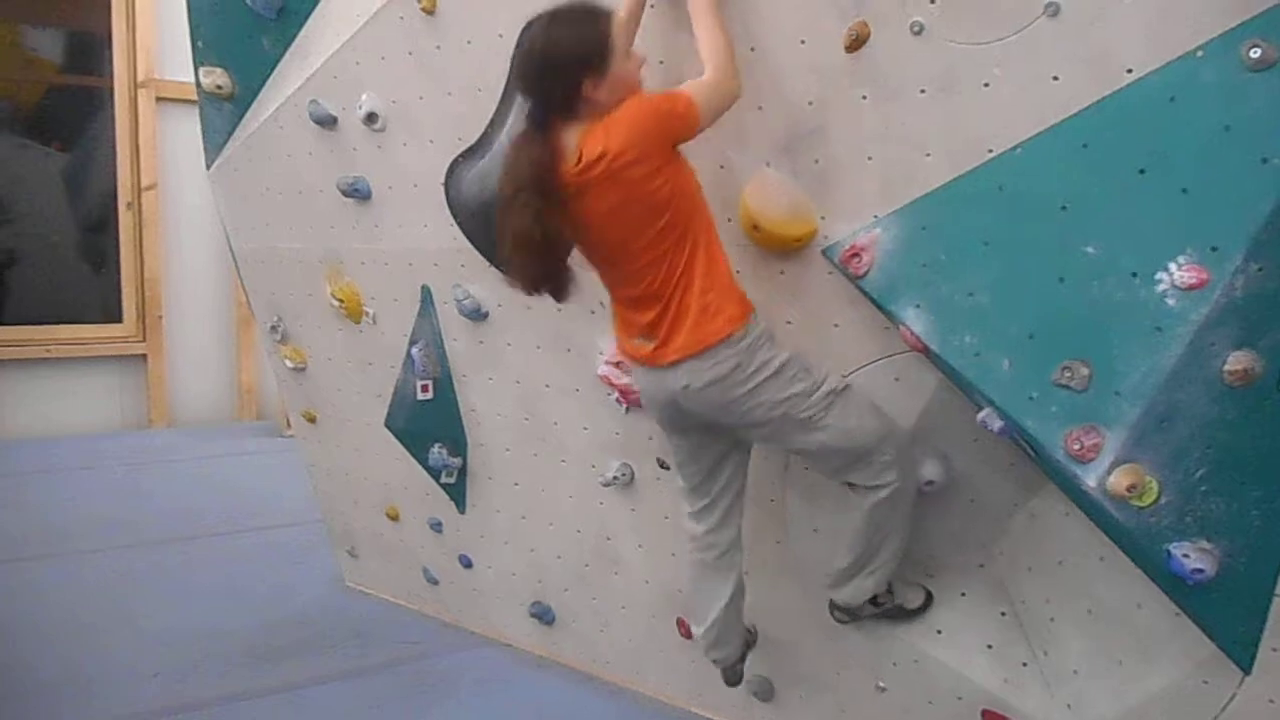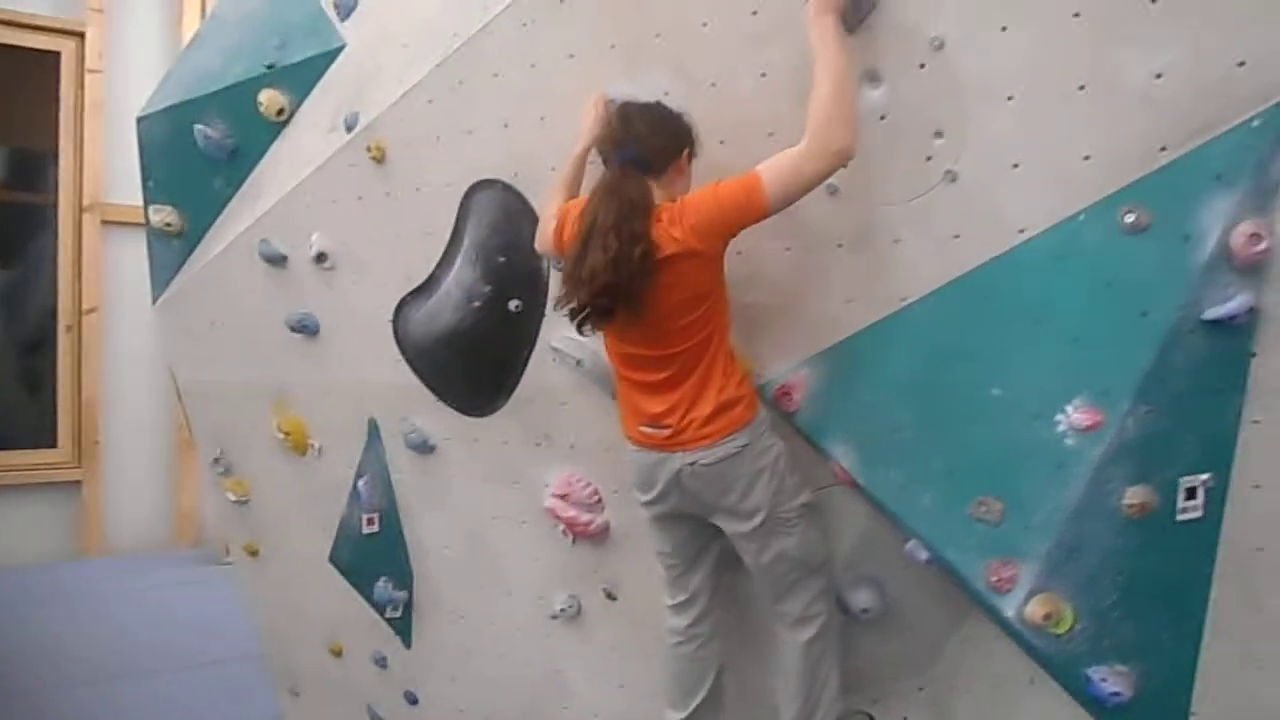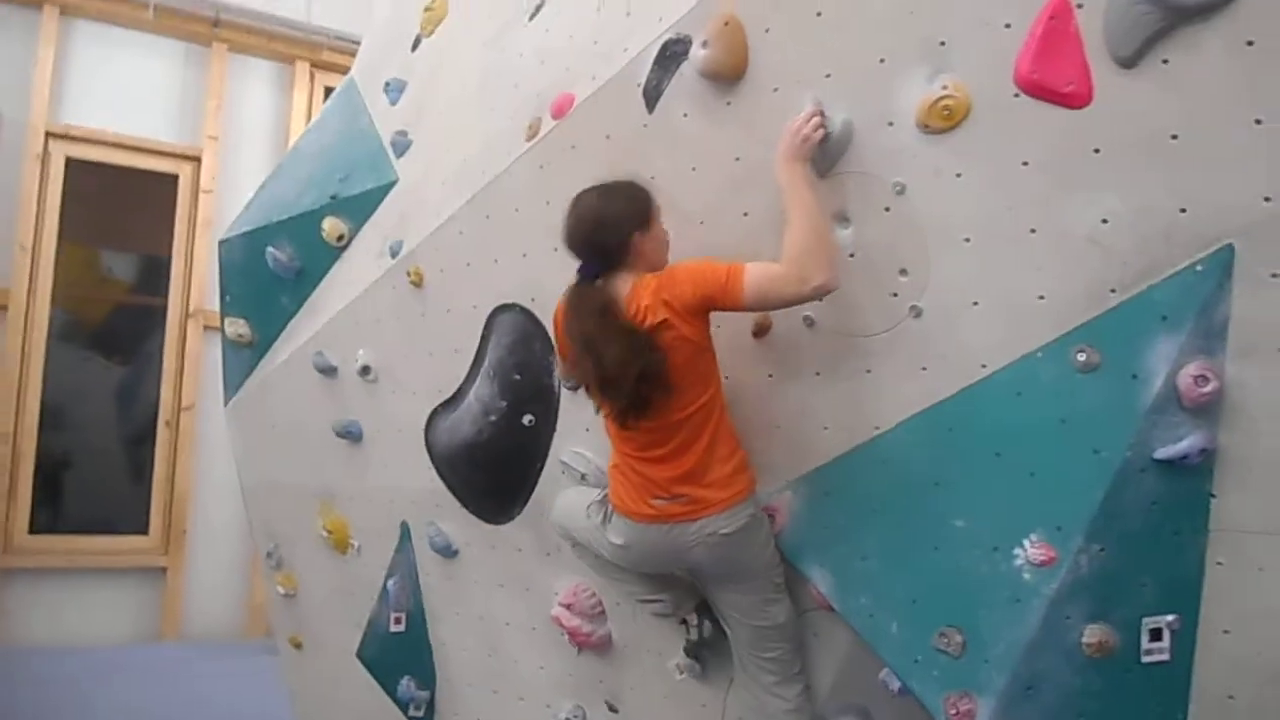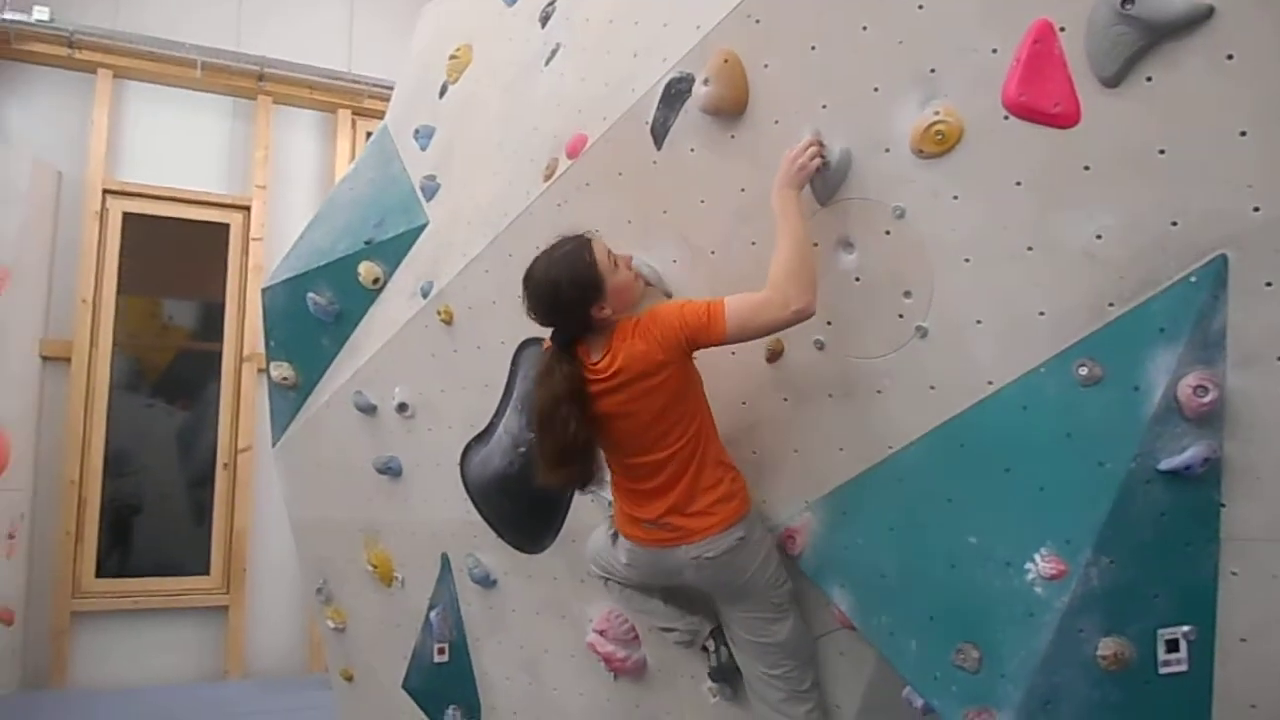
dt=1s
person 1, frame 1
left shoulder: (549, 154)
right shoulder: (633, 127)
left elbow: (604, 64)
right elbow: (721, 76)
left hip: (661, 377)
right hip: (727, 357)
left knee: (711, 515)
right knee: (880, 457)
left ankle: (725, 647)
right ankle: (860, 591)
person 1, frame 2
left shoulder: (584, 227)
right shoulder: (698, 220)
left elbow: (546, 235)
right elbow: (831, 146)
left wrist: (584, 146)
left hip: (651, 461)
right hip: (729, 451)
left knee: (686, 602)
right knee: (802, 601)
person 1, frame 3
left shoulder: (573, 316)
right shoulder: (681, 291)
right elbow: (813, 277)
left wrist: (588, 283)
right wrist: (791, 165)
left hip: (637, 534)
right hip: (727, 524)
left knee: (568, 509)
left ankle: (677, 603)
person 1, frame 4
left shoulder: (565, 366)
right shoulder: (658, 335)
right elbow: (792, 302)
right wrist: (786, 193)
left hip: (645, 552)
right hip: (725, 542)
left knee: (602, 553)
left ankle: (704, 636)
